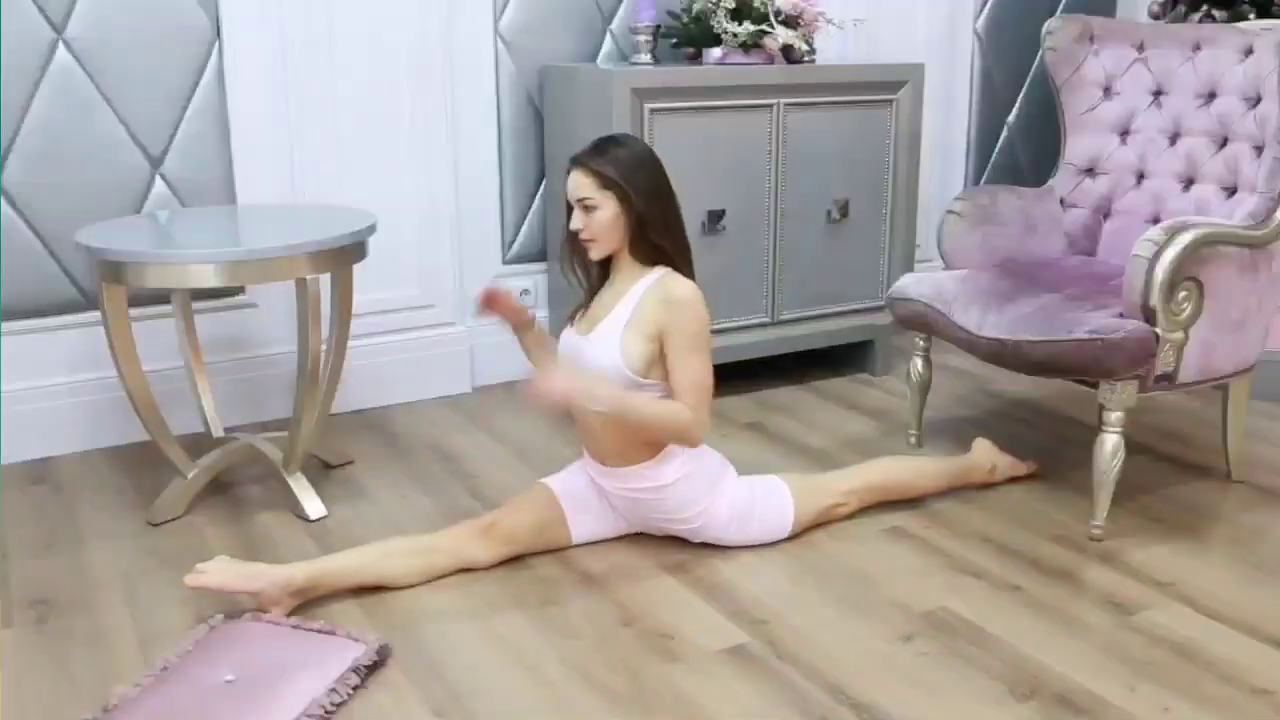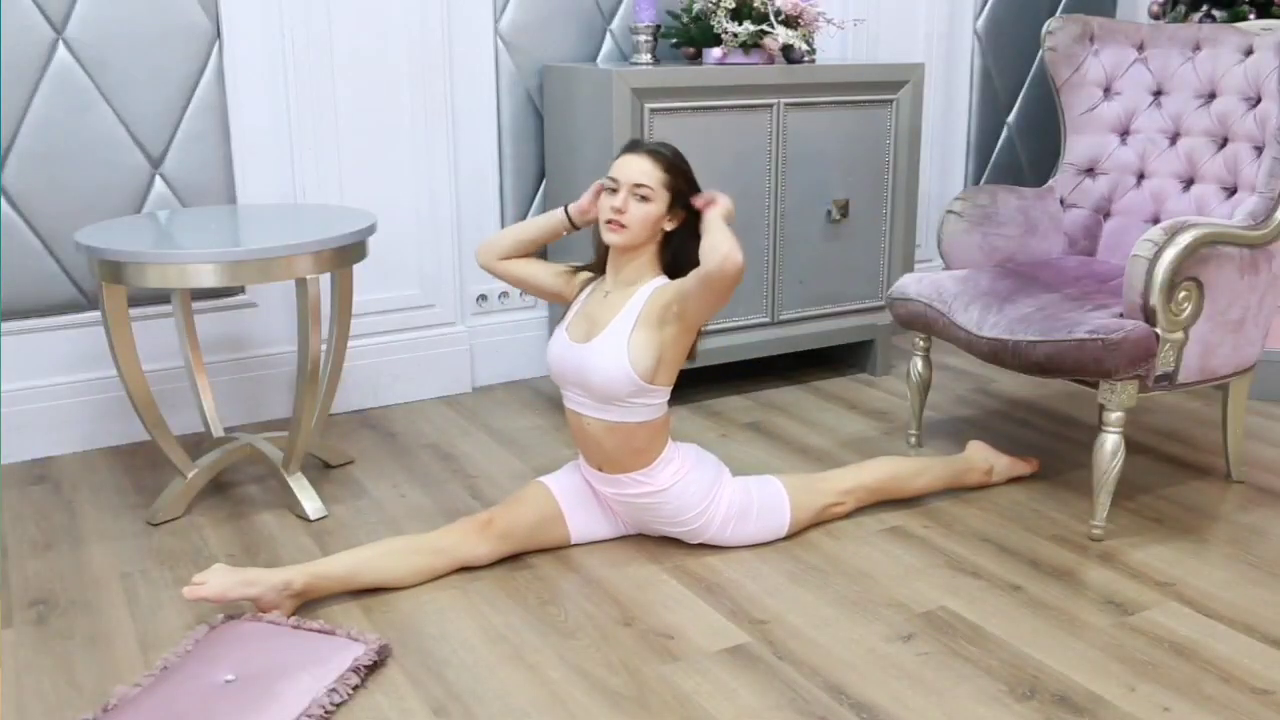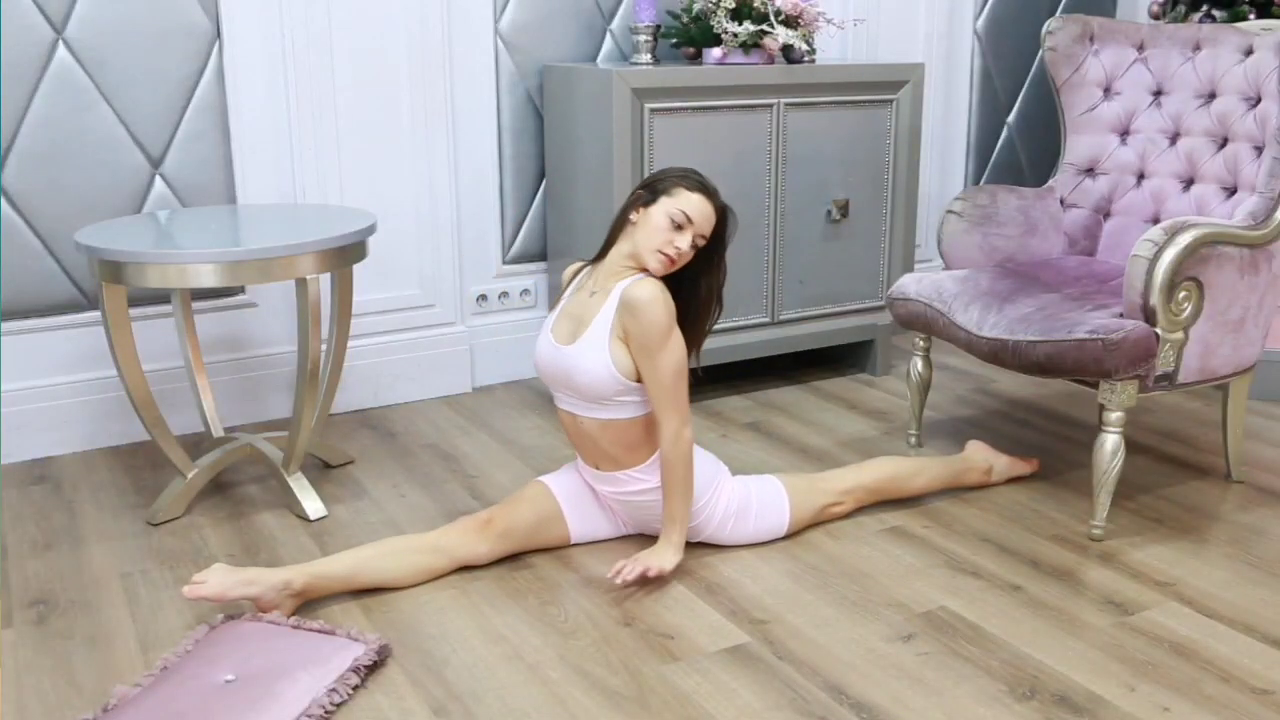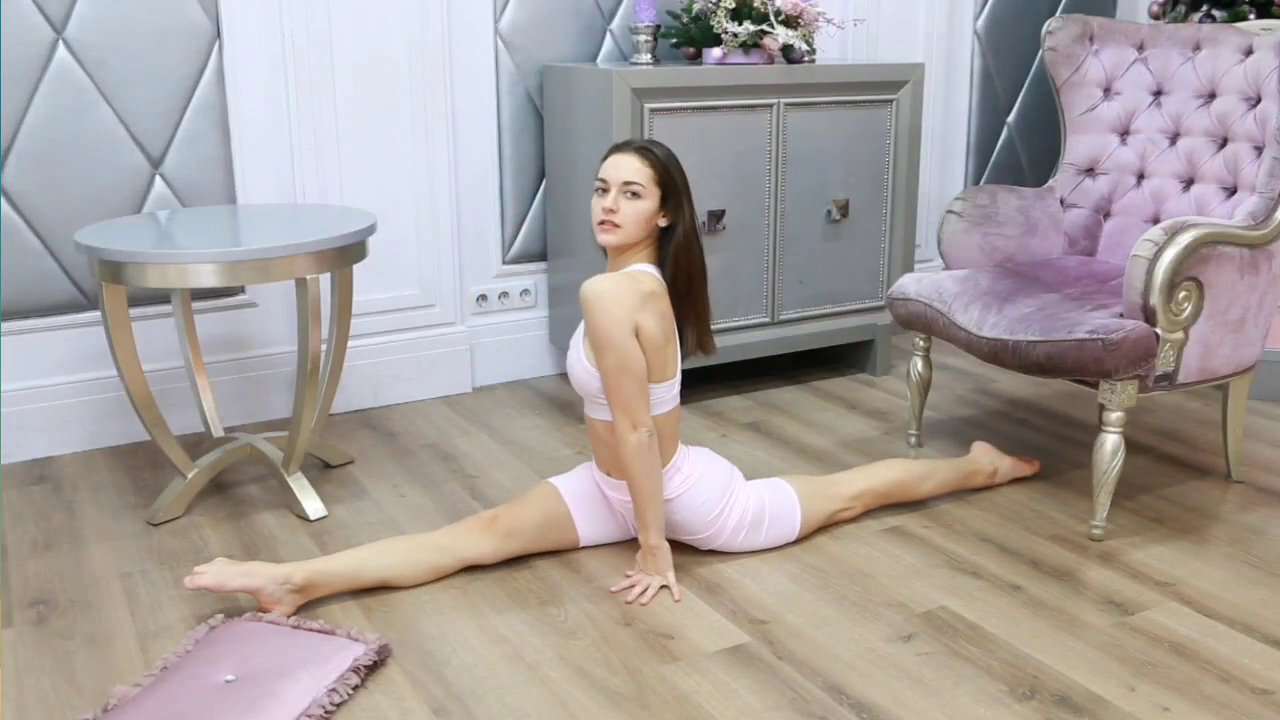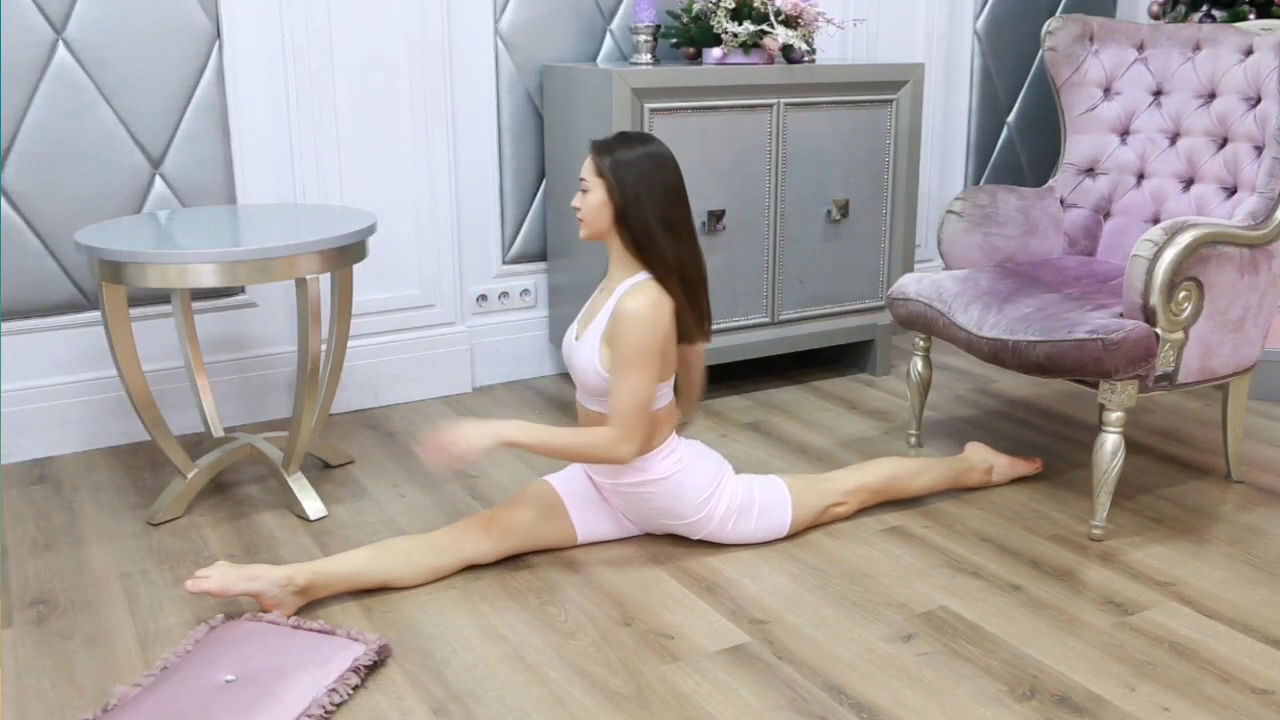
dt=1s
person 1, frame 1
left shoulder: (674, 295)
right shoulder: (605, 282)
left elbow: (691, 423)
right elbow: (560, 366)
left wrist: (589, 388)
right wrist: (522, 325)
left hip: (678, 490)
right hip: (604, 483)
right knee: (481, 538)
right ankle: (292, 583)
person 1, frame 2
left shoulder: (671, 300)
right shoulder: (585, 286)
left elbow: (727, 267)
right elbow: (489, 253)
left wrist: (718, 220)
right wrist: (573, 213)
left hip: (674, 492)
right hip: (598, 485)
right knee: (475, 537)
right ankle: (291, 584)
person 1, frame 3
left shoulder: (647, 300)
right shoulder: (576, 280)
left elbow: (674, 427)
left wrist: (671, 539)
right wrist: (603, 468)
left hip: (671, 488)
right hip: (598, 483)
right knee: (476, 535)
right ankle: (290, 583)
person 1, frame 4
left shoulder: (608, 293)
right shoulder: (639, 282)
left elbow: (635, 430)
left wrist: (654, 547)
left hip: (687, 497)
right hip: (619, 485)
right knee: (482, 534)
right ankle: (295, 580)
person 1, frame 5
left shoulder: (639, 306)
right shoulder: (629, 280)
left elbow: (621, 439)
right elbow: (691, 362)
left wrist: (496, 431)
left hip: (672, 487)
right hip: (619, 486)
right knee: (484, 533)
right ankle: (295, 582)
